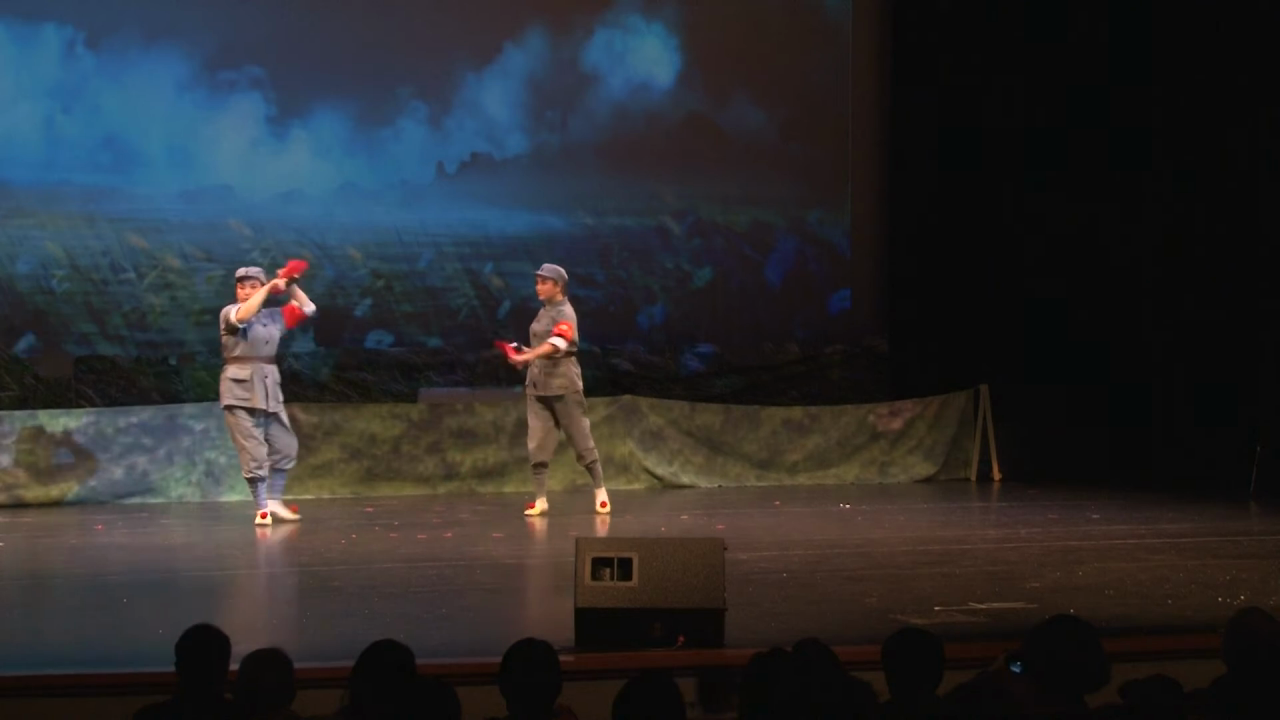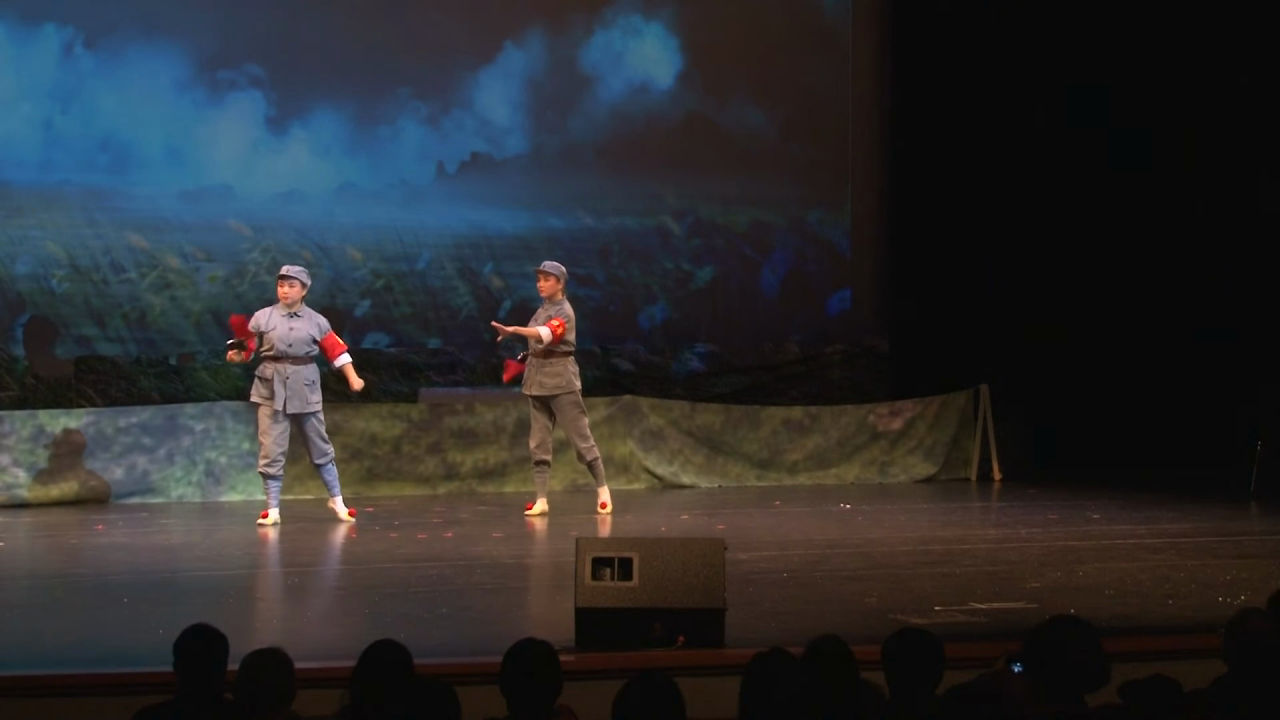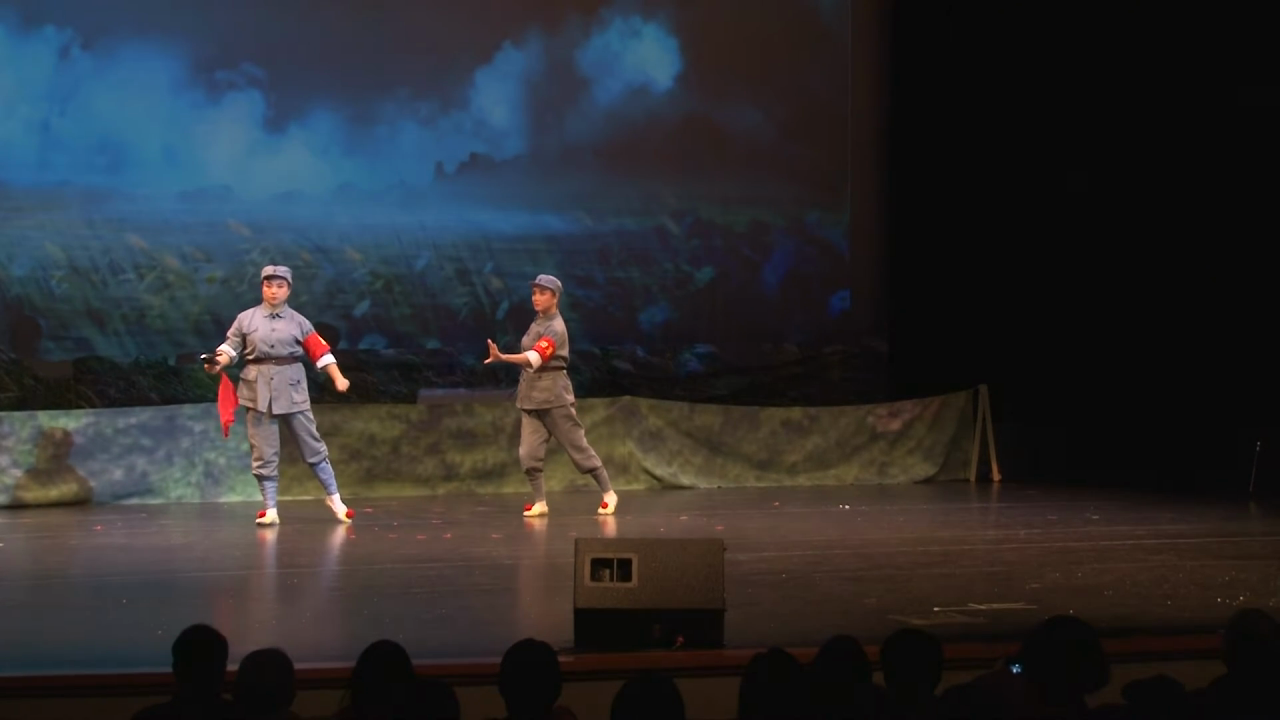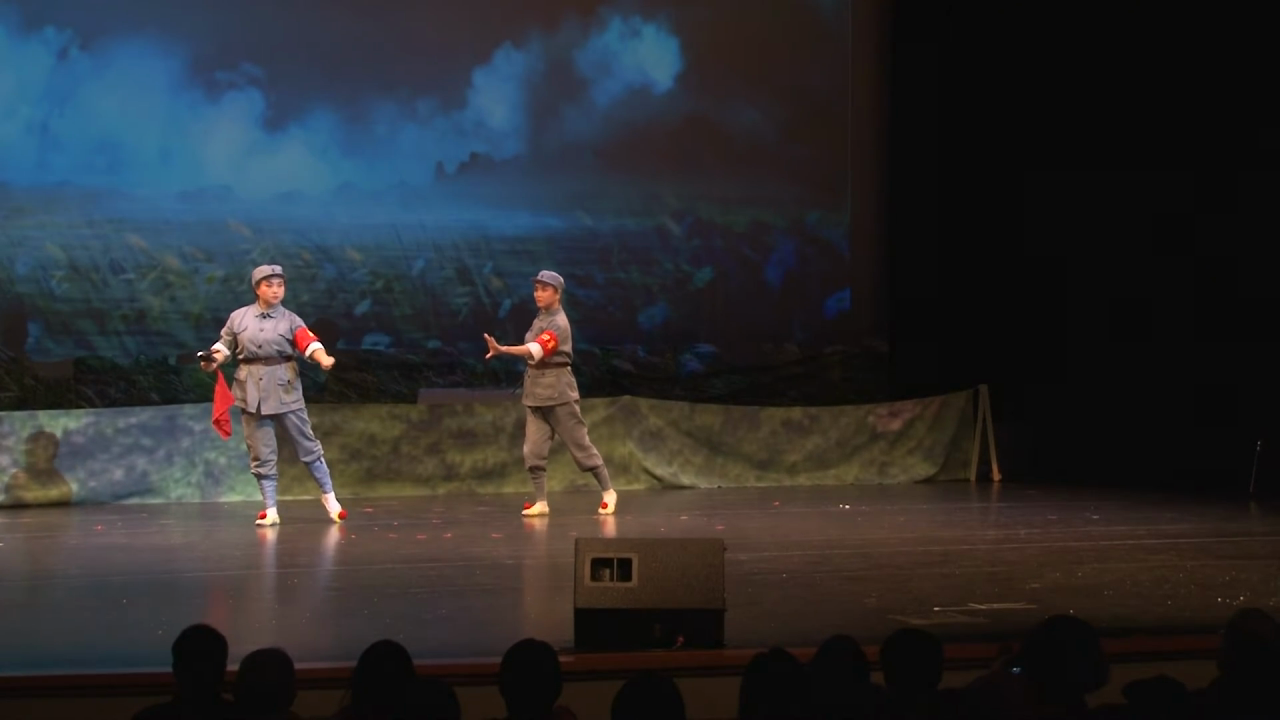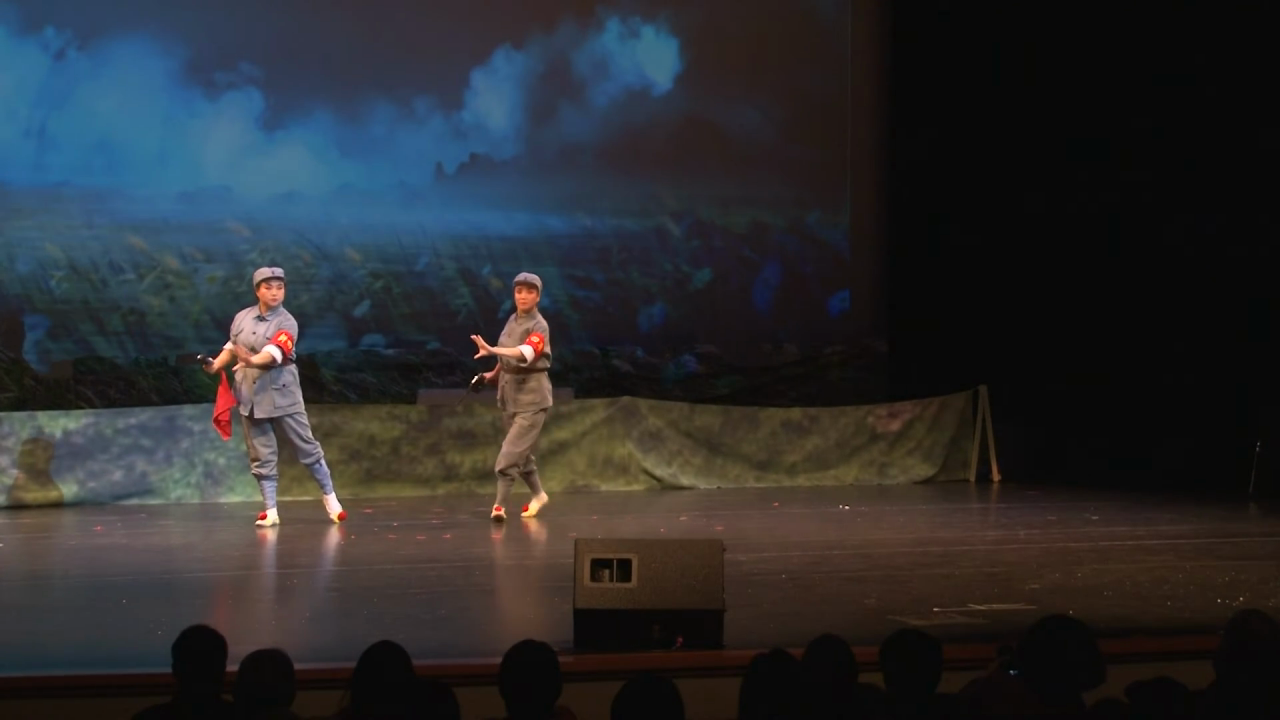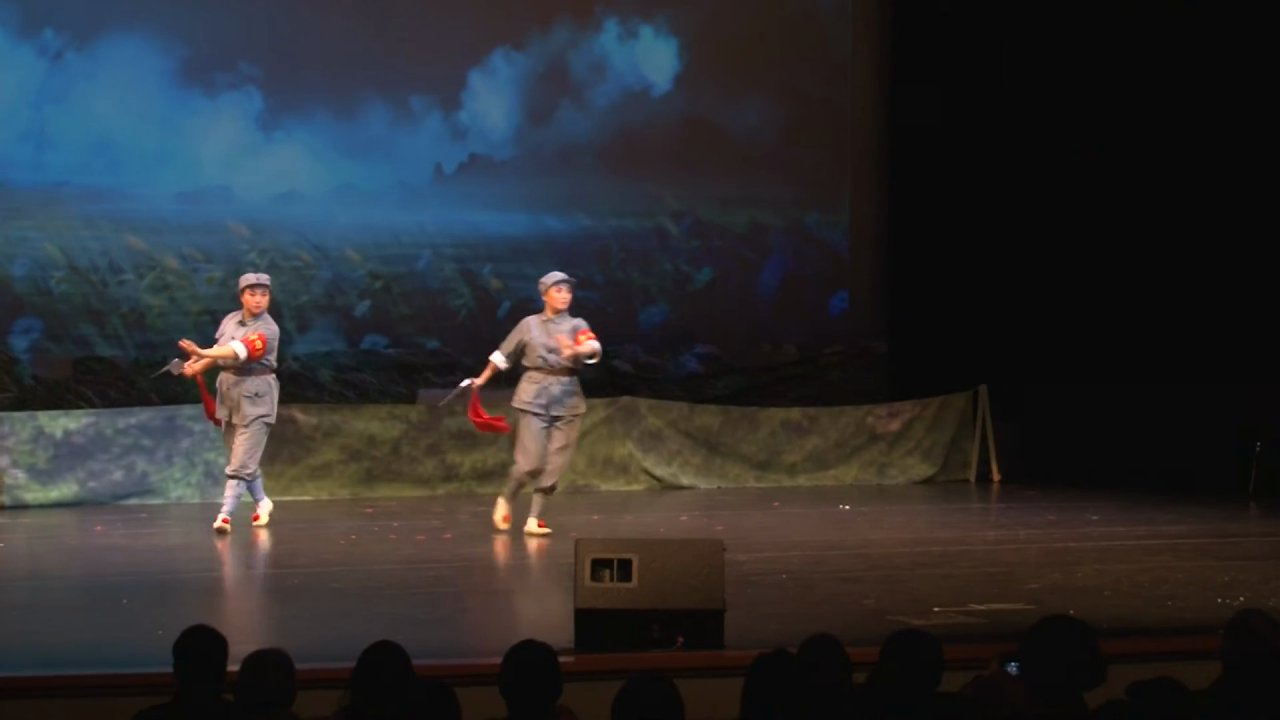
dt=0.7s
person 1, frame 1
left shoulder: (274, 316)
right shoulder: (231, 312)
left elbow: (306, 308)
right elbow: (244, 315)
left wrist: (290, 285)
right wrist: (269, 287)
left hip: (269, 388)
right hip: (241, 388)
left knee: (285, 446)
right knee: (254, 452)
left ankle: (273, 499)
right ankle: (262, 508)
person 1, frame 2
left shoulder: (316, 321)
right shoulder: (262, 317)
left elbow: (337, 351)
right elbow: (247, 347)
left wrist: (353, 377)
right wrist: (237, 355)
left hip: (305, 387)
right hip: (271, 389)
left knee: (320, 445)
right knee: (271, 450)
left ankle: (336, 499)
right ankle: (272, 509)
person 1, frame 3
left shoulder: (298, 322)
right shoulder: (246, 319)
left elbow: (320, 352)
right elbow: (231, 349)
left wrist: (337, 378)
right wrist: (217, 364)
left hip: (292, 388)
right hip: (258, 389)
left knee: (312, 444)
right knee: (264, 451)
left ankle: (334, 497)
right ankle: (270, 509)
person 1, frame 4
left shoulder: (290, 320)
right shoulder: (238, 317)
left elbow: (310, 343)
right elbow: (225, 346)
left wrist: (324, 359)
right wrist: (212, 362)
left hip: (284, 387)
right hip: (251, 389)
left knee: (307, 443)
right knee: (261, 452)
left ankle: (329, 496)
right ankle: (270, 510)
person 1, frame 5
left shoulder: (287, 322)
right shoulder: (242, 317)
left elbow: (274, 352)
right elbow: (232, 346)
left wrist: (249, 360)
right wrist: (216, 364)
left hip: (281, 389)
right hip: (249, 390)
left knee: (306, 445)
right knee: (260, 453)
left ankle: (329, 496)
right ankle: (270, 510)
person 1, frame 6
left shoulder: (268, 330)
right shoulder: (230, 320)
left elbow: (239, 351)
left wrist: (202, 353)
right wrist: (198, 367)
left hip: (256, 396)
right hip: (229, 392)
left knee: (241, 462)
right knee: (243, 459)
left ankle: (225, 515)
right ankle: (263, 502)
person 2, frame 1
left shoulder: (565, 313)
right shoulder: (544, 312)
left elbow: (559, 343)
left wrist: (527, 356)
right wrist: (529, 357)
left hip: (563, 380)
right hip: (537, 381)
left knee: (580, 439)
right knee: (537, 444)
left ankle: (599, 491)
right ankle: (540, 499)
person 2, frame 2
left shoulder: (564, 311)
right shoulder: (542, 309)
left elbow: (547, 334)
left wrist: (515, 330)
left hip: (561, 379)
right hip: (537, 379)
left knee: (580, 436)
right knee: (539, 442)
left ankle: (602, 490)
right ankle: (541, 500)
person 2, frame 3
left shoulder: (554, 328)
right shoulder: (538, 322)
left elbow: (535, 357)
left wrist: (502, 358)
left hip: (553, 394)
right hip: (531, 395)
left knee: (577, 447)
right knee: (528, 453)
left ankle: (608, 493)
right ankle: (540, 502)
person 2, frame 4
left shoulder: (558, 323)
right shoulder: (541, 318)
left elbow: (536, 350)
left wrist: (502, 349)
left hip: (557, 390)
right hip: (535, 391)
left knee: (579, 444)
right knee: (533, 451)
left ankle: (607, 491)
right ankle: (541, 501)
person 2, frame 5
left shoulder: (539, 326)
right shoulder: (512, 320)
left elbow: (526, 353)
left wrist: (492, 350)
right wrist: (494, 374)
left hip: (532, 393)
right hip: (508, 391)
left knee: (511, 453)
right knee: (521, 453)
left ankle: (500, 504)
right ankle: (538, 495)
person 2, frame 6
left shoulder: (577, 325)
right shoulder: (529, 324)
left elbow: (594, 348)
right elbow: (504, 353)
left wrist: (575, 350)
right wrist: (483, 379)
left hip: (567, 396)
right hip: (534, 393)
left knee: (555, 465)
right knee: (529, 462)
left ankle: (535, 519)
right ankle: (505, 501)
